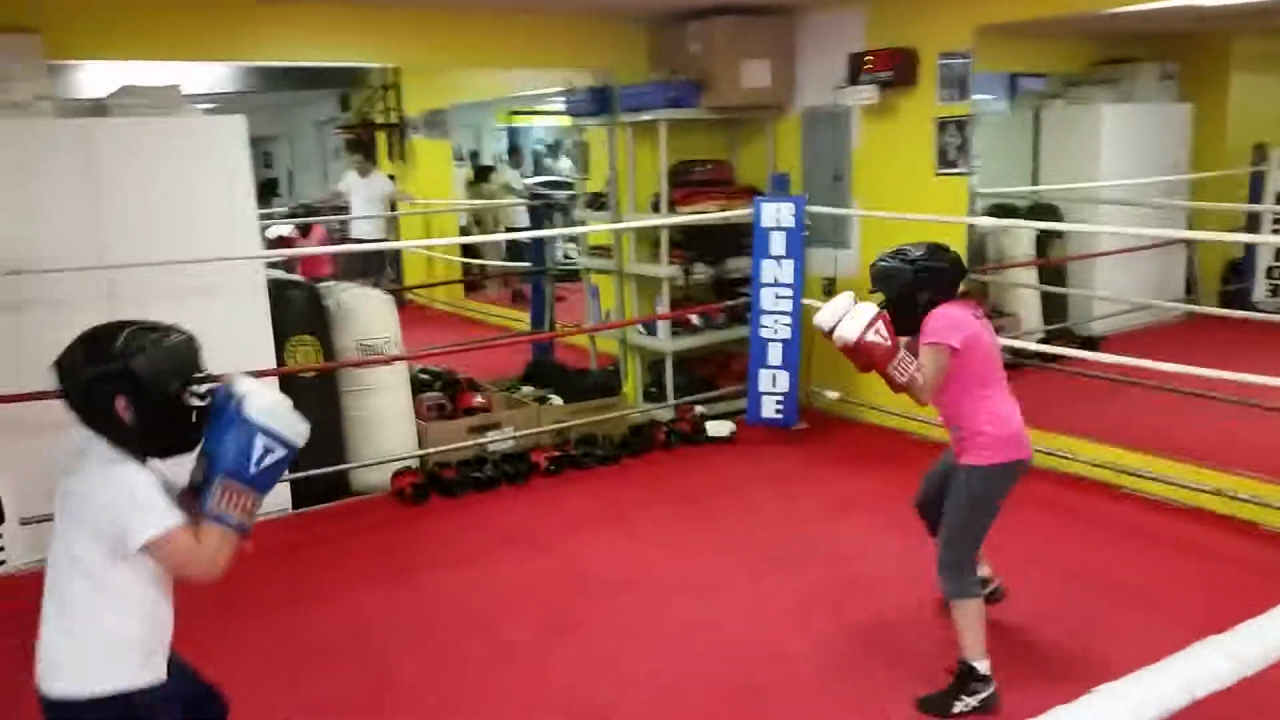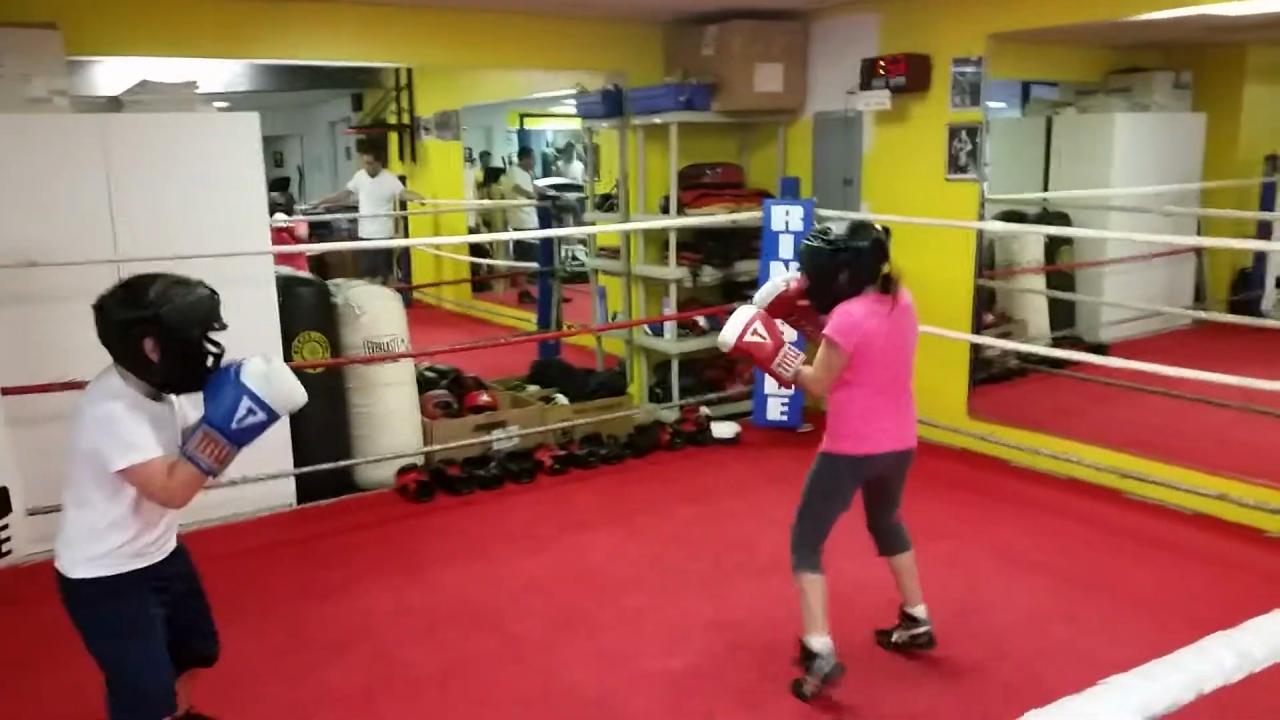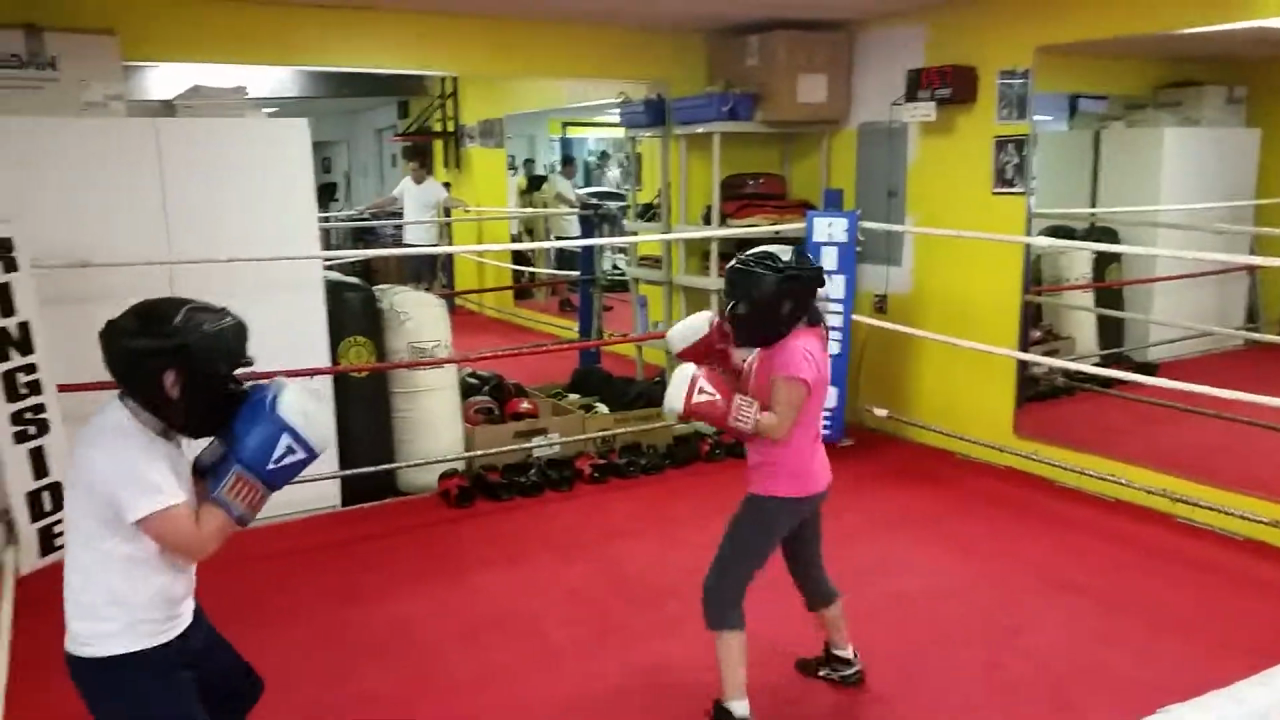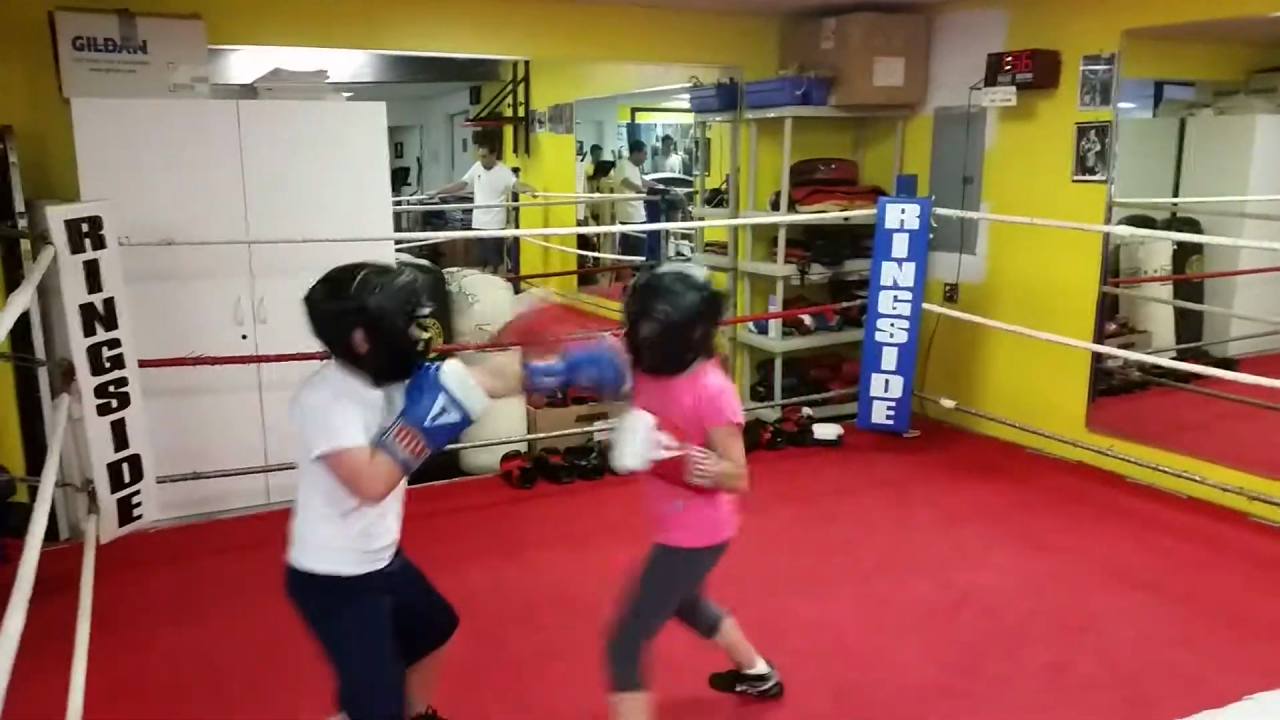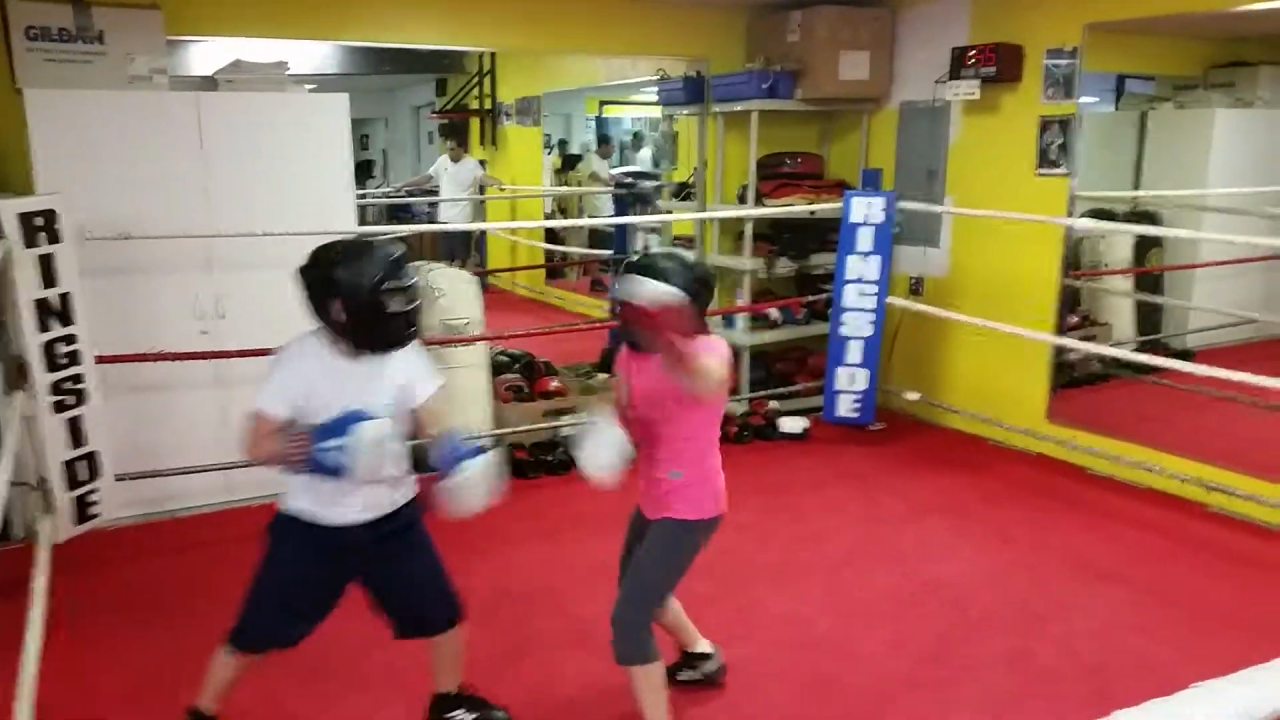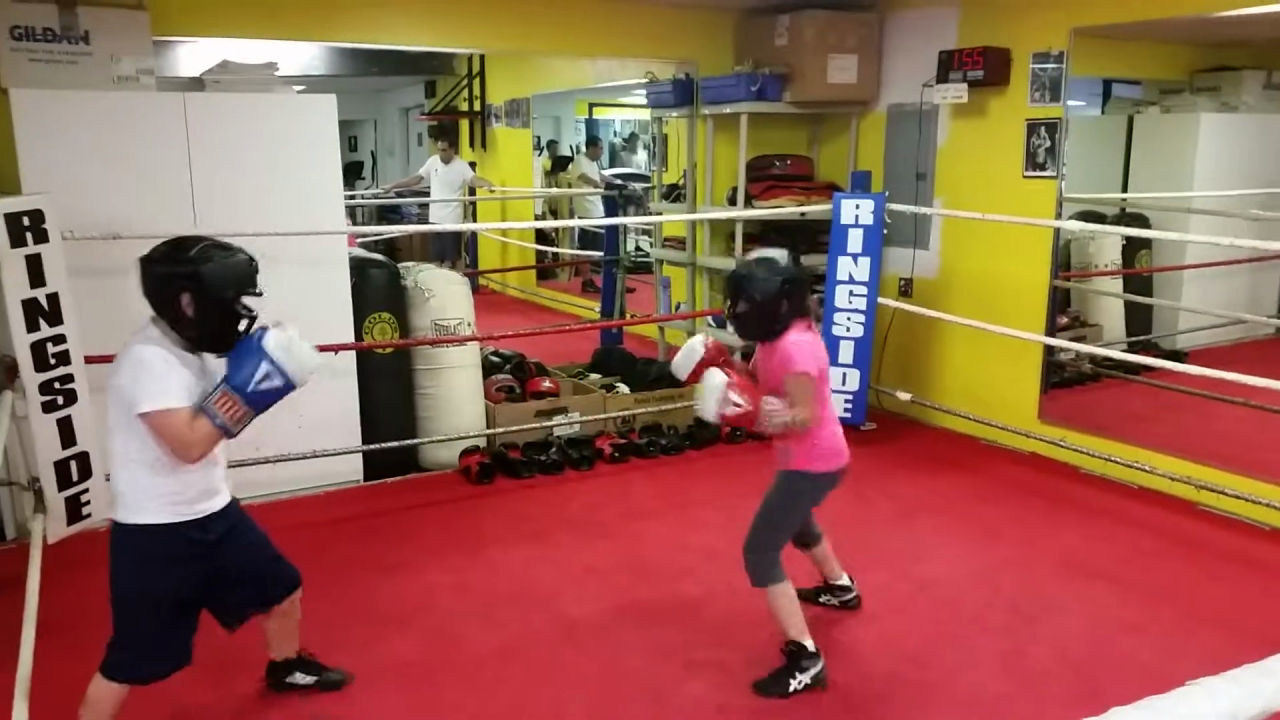
dt=0.7s
person 1, frame 1
left shoulder: (943, 319)
right shoulder: (953, 313)
left elbow: (923, 390)
right elbow: (903, 363)
left wrist: (879, 348)
right wrist: (860, 337)
left hip: (991, 452)
right hip: (983, 445)
left knee: (954, 557)
right knee: (929, 503)
left ankle: (978, 679)
right ankle: (982, 581)
person 1, frame 2
left shoulder: (848, 315)
right shoulder: (900, 301)
left elbow: (818, 382)
left wrist: (769, 353)
right wrist: (804, 316)
left hip: (852, 447)
right hip: (900, 442)
left knee: (806, 540)
right knee: (885, 522)
left ankle: (820, 652)
right ankle: (916, 620)
person 1, frame 3
left shoulder: (798, 351)
right shoulder: (784, 342)
left elbow: (776, 426)
right elbow: (751, 389)
left wrist: (717, 405)
right wrist: (719, 356)
left hip: (783, 489)
right hip: (805, 484)
left knee: (720, 592)
right knee: (809, 572)
right ankle: (841, 658)
person 1, frame 4
left shoulder: (710, 390)
right shoulder: (651, 366)
left elbow: (734, 477)
left wrist: (675, 459)
left hip: (693, 535)
right hip: (678, 526)
left knee: (623, 647)
right knee: (687, 606)
right ankle: (757, 671)
person 1, frame 5
left shoulder: (703, 347)
right shoulder: (631, 352)
left elbow: (709, 388)
right elbow: (627, 410)
left wrist: (675, 334)
right wrist: (608, 429)
left hip: (690, 508)
right hip: (656, 499)
left knee: (630, 619)
right knee: (640, 584)
right ankle: (702, 654)
person 1, frame 6
left shoulder: (795, 346)
right shoulder: (778, 336)
left elbow: (802, 419)
right elbow: (758, 379)
left wrist: (751, 410)
right wrist: (722, 369)
left hip: (814, 462)
right hip: (808, 459)
left knee: (760, 552)
right knee: (793, 521)
left ankle: (805, 658)
right ankle: (840, 586)
person 2, frame 1
left shoulder: (104, 453)
right shoulder: (119, 481)
left elbow: (177, 519)
right elbow: (203, 560)
left wrist: (218, 457)
right wrist: (239, 473)
left hip: (128, 665)
person 2, frame 2
left shoulder: (155, 389)
right shoulder: (112, 410)
left elbow: (186, 447)
right elbow: (172, 490)
left wrist: (237, 403)
right wrist: (226, 422)
left hip: (158, 556)
right hip: (104, 578)
left knee: (192, 650)
person 2, frame 3
left shoulder: (143, 425)
right shoulder: (124, 451)
left elbow: (187, 503)
right elbow: (197, 540)
left wrist: (229, 449)
right wrist: (255, 462)
left hip: (174, 624)
right hip: (124, 654)
person 2, frame 4
left shoulder: (390, 377)
right shoulder: (322, 396)
left elbow: (479, 380)
right elbow: (371, 484)
left wrist: (565, 366)
right wrist: (421, 421)
left hip: (379, 561)
right hip: (333, 579)
left knee: (434, 631)
person 2, frame 5
left shoulder: (403, 351)
right shoulder: (296, 363)
left elbow: (431, 423)
right elbow: (262, 446)
left wrist: (460, 457)
right wrist: (320, 447)
left hip: (389, 516)
right hip: (315, 525)
left knee: (440, 616)
right knee: (257, 634)
person 2, frame 6
left shoulder: (188, 349)
right shoulder: (146, 360)
right elbow: (188, 445)
left wrist: (251, 384)
right wrist: (243, 388)
left hip: (212, 512)
right hip: (155, 534)
left knee: (280, 587)
right knee: (135, 659)
left ankle: (286, 665)
